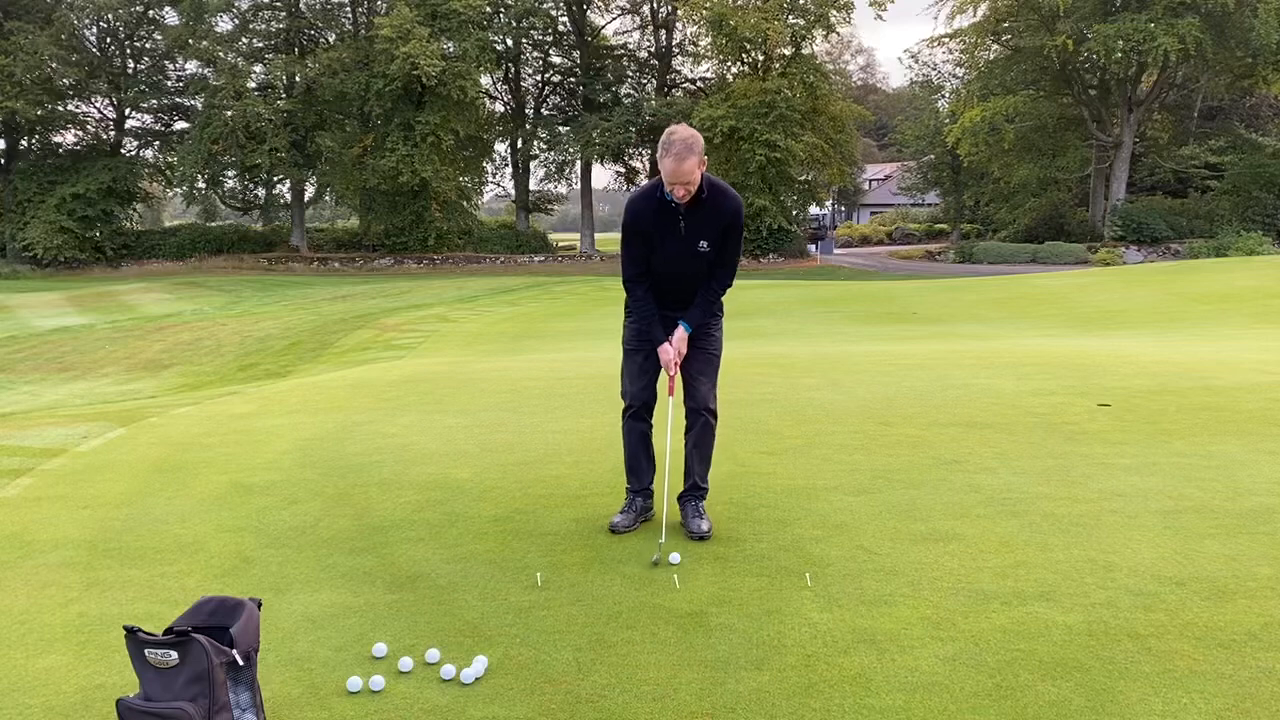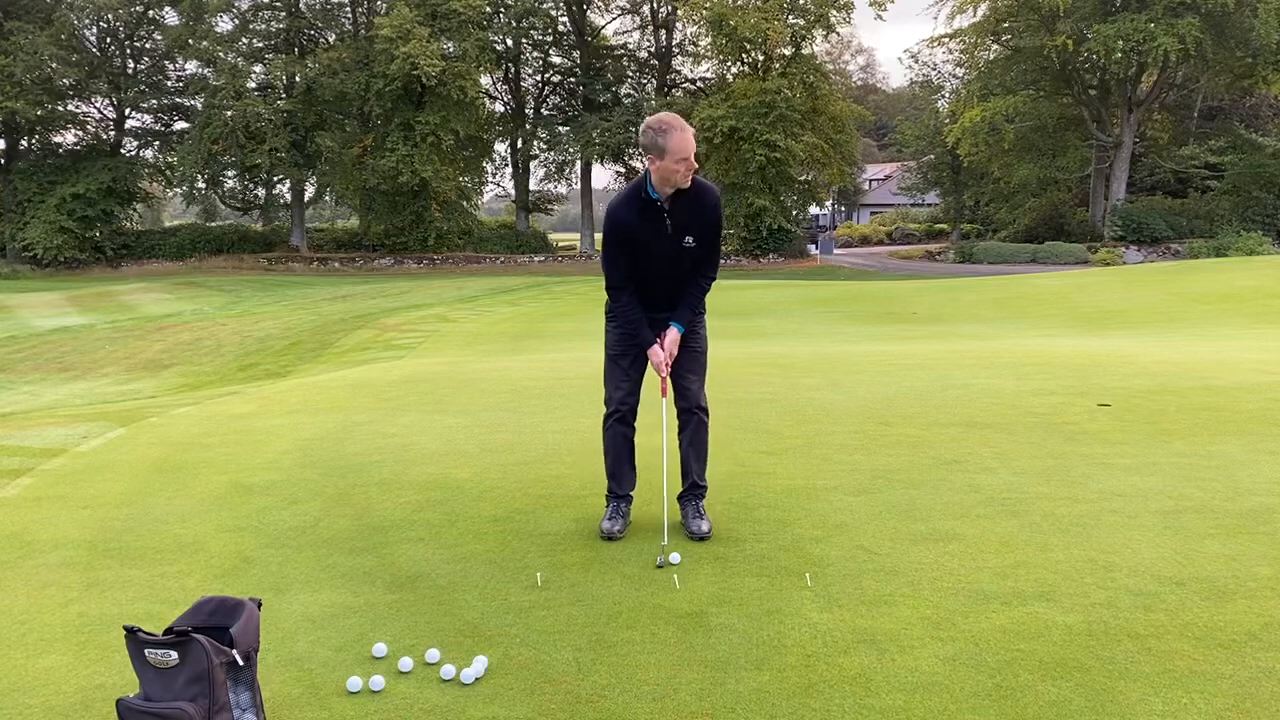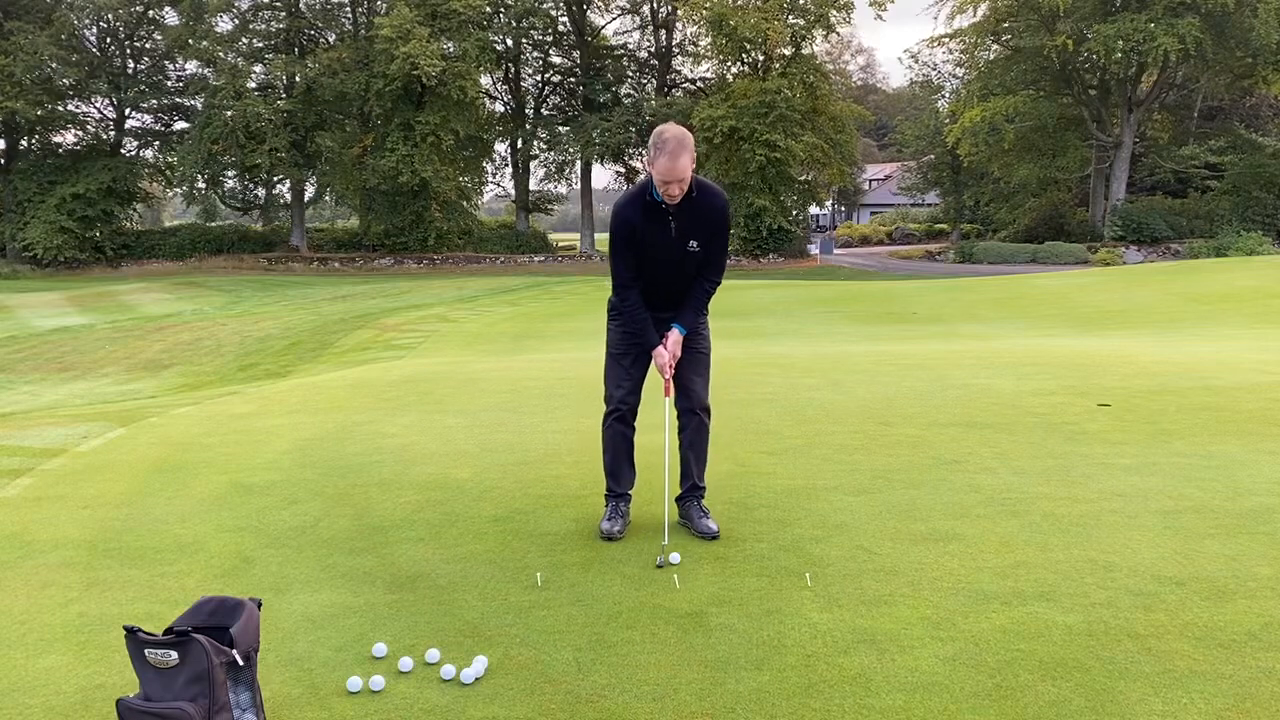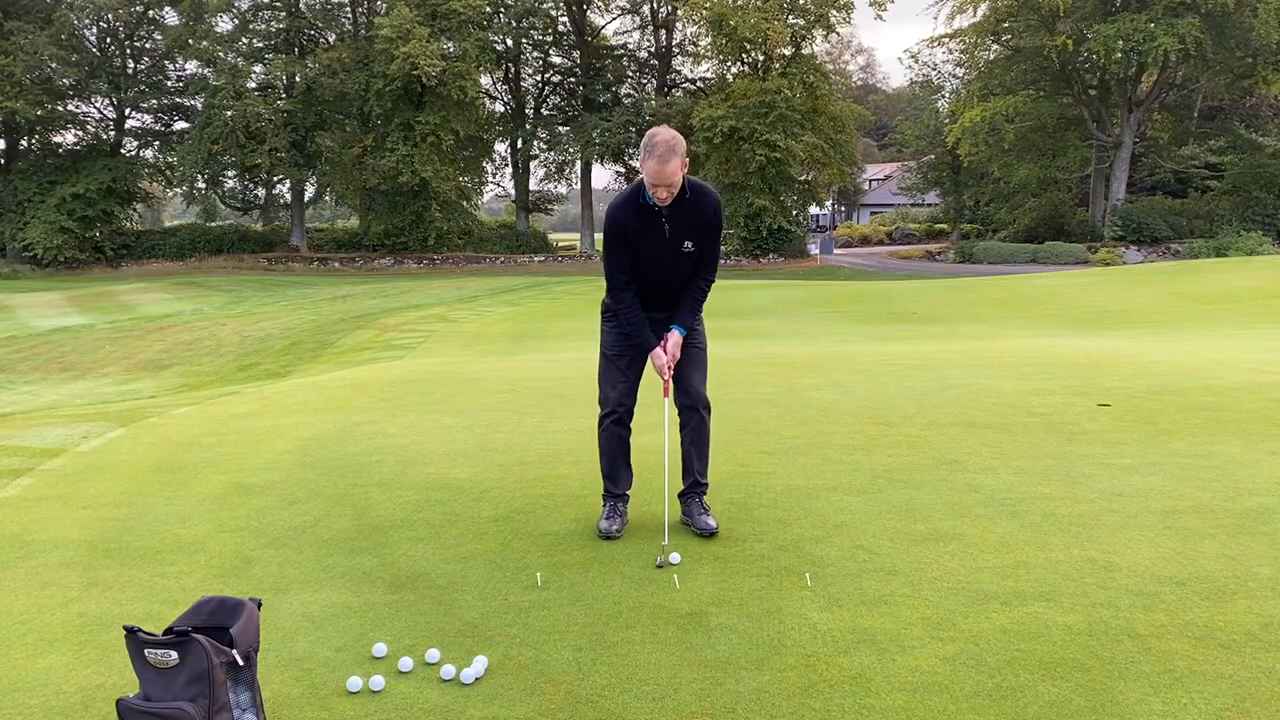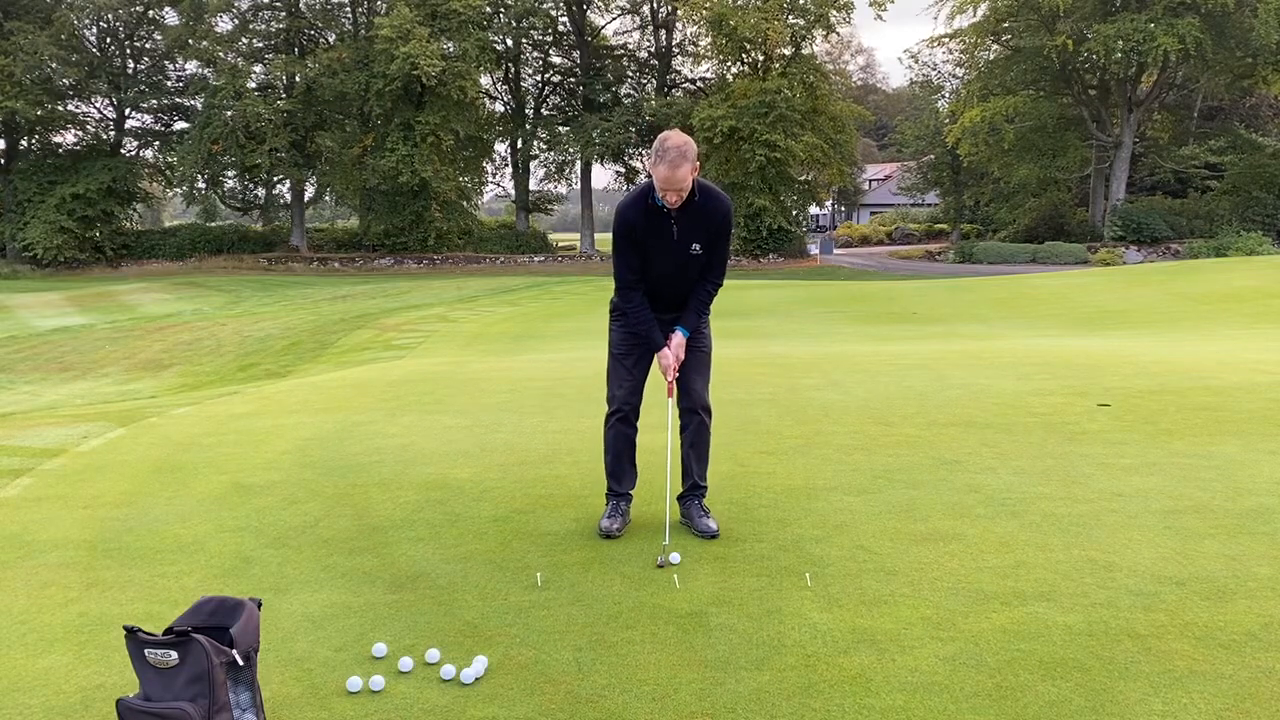
dt=0.5s
person 1, frame 1
left shoulder: (727, 204)
right shoulder: (640, 205)
left elbow: (722, 275)
right elbow: (635, 280)
left wrist: (686, 327)
right wrist: (659, 339)
left hip: (701, 318)
right hip: (646, 316)
left knee: (701, 407)
right knee: (637, 402)
left ankle: (693, 500)
right ankle: (639, 496)
person 1, frame 2
left shoulder: (707, 200)
right shoulder: (622, 211)
left elbow: (705, 271)
right elbow: (618, 287)
left wrist: (678, 326)
right wrist: (648, 343)
left hip: (685, 317)
right hip: (630, 318)
left knee: (693, 406)
right knee: (620, 407)
left ankle: (693, 501)
right ankle: (618, 501)
person 1, frame 3
left shoulder: (714, 203)
right shoulder: (628, 209)
left elbow: (711, 275)
right elbow: (625, 285)
left wrist: (679, 329)
right wrist: (652, 343)
left hip: (688, 318)
right hip: (632, 318)
left knee: (695, 407)
right knee: (620, 406)
left ankle: (691, 501)
right ankle: (617, 501)
person 1, frame 4
left shoulder: (707, 204)
right shoulder: (621, 211)
left elbow: (705, 274)
right elbow: (620, 287)
left wrist: (679, 329)
right wrist: (650, 345)
left hip: (683, 316)
right hip: (627, 319)
left knee: (695, 403)
right knee: (615, 407)
left ankle: (694, 498)
right ankle: (615, 501)
person 1, frame 5
left shoulder: (717, 207)
right shoulder: (630, 210)
left elbow: (713, 277)
right elbow: (628, 286)
left wrist: (682, 331)
right wrist: (658, 344)
left hip: (690, 318)
right hip: (634, 317)
left knee: (696, 406)
right knee: (622, 406)
left ankle: (693, 500)
right ankle: (618, 500)
